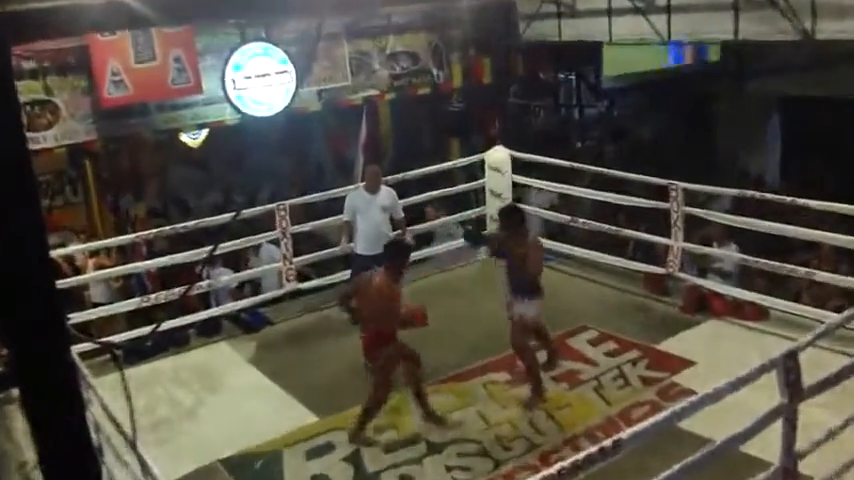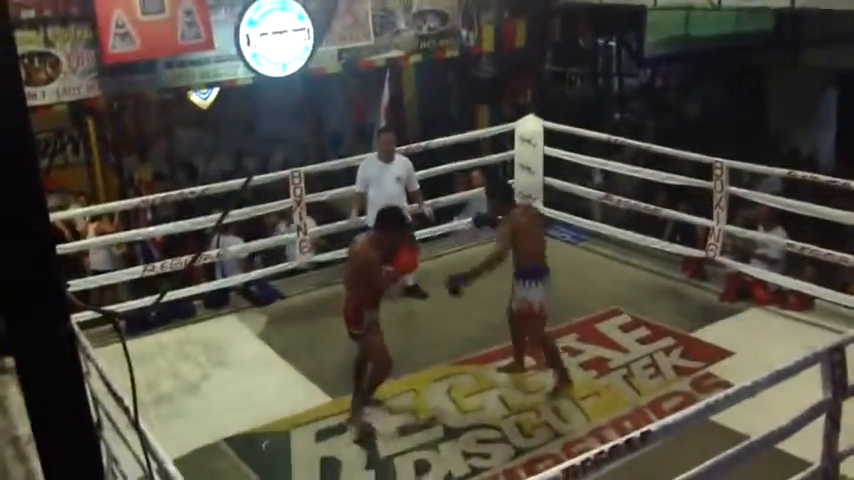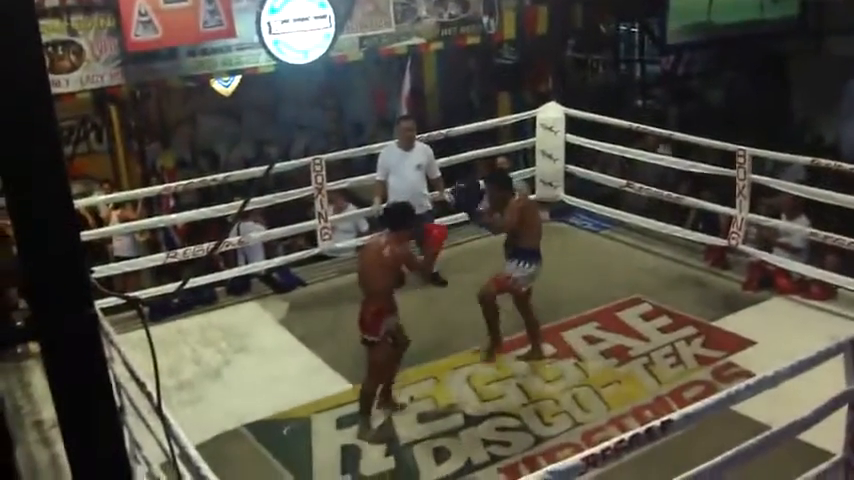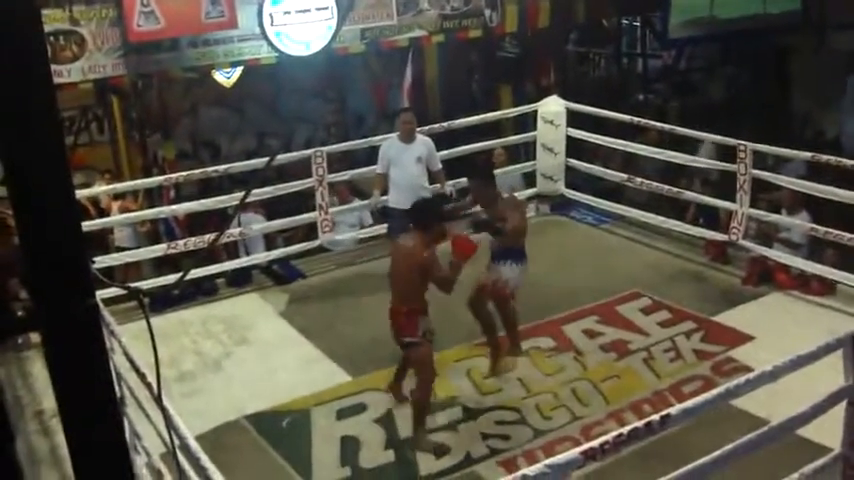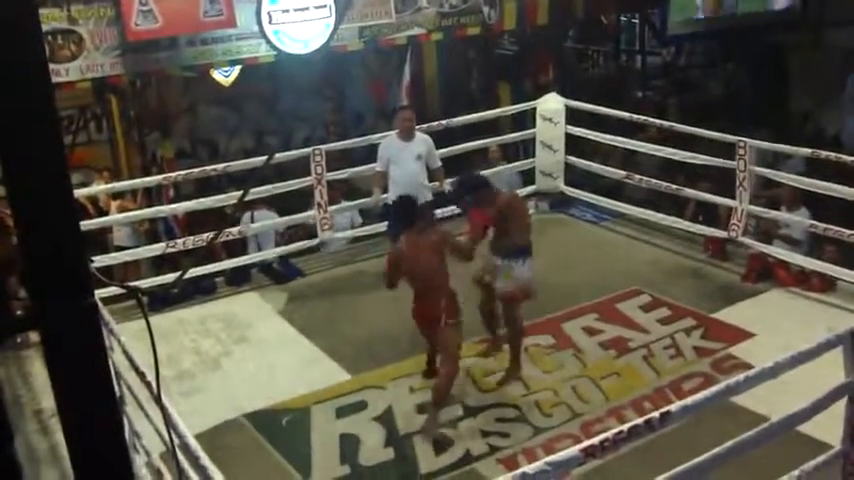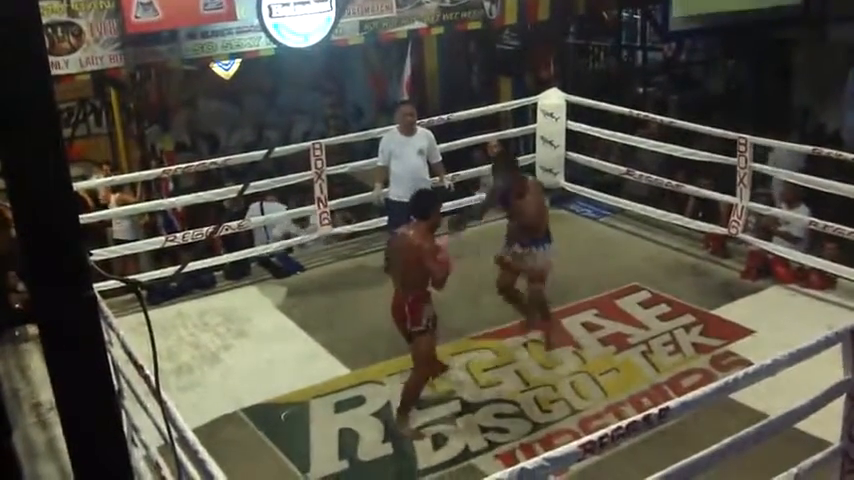
dt=0.5s
person 1, frame 1
left shoulder: (366, 277)
right shoulder: (390, 288)
left elbow: (343, 299)
right elbow: (394, 322)
left wrist: (358, 315)
right wrist: (410, 316)
left hip: (374, 337)
right hip: (380, 343)
left knee: (413, 360)
right knee: (381, 393)
left ankle: (428, 412)
right ankle: (357, 432)
person 1, frame 2
left shoulder: (363, 239)
right shoulder: (369, 255)
right elbow: (381, 287)
left wrist: (392, 269)
right wrist: (398, 272)
left hip: (359, 306)
right hip: (362, 312)
left knee: (367, 353)
right knee: (383, 364)
left ankle: (359, 396)
right ankle: (357, 415)
person 1, frame 3
left shoulder: (372, 243)
right shoulder: (399, 251)
right elbow: (425, 270)
right wrist: (433, 246)
left hip: (374, 308)
right hip: (379, 315)
left knee: (401, 343)
right knee: (376, 373)
left ankle: (385, 398)
right ankle: (364, 425)
person 1, frame 4
left shoulder: (402, 241)
right shoulder: (424, 255)
right elbow: (447, 286)
right wrist: (459, 260)
left hip: (401, 311)
right hip: (412, 317)
left knee: (414, 353)
right knee: (426, 378)
left ankle: (396, 385)
right ankle: (419, 437)
person 1, frame 5
left shoulder: (397, 251)
right shoulder: (436, 237)
left elbow: (390, 284)
right elbow: (467, 254)
left hip: (420, 308)
right hip: (442, 306)
left knee: (435, 340)
right knee: (450, 365)
left ankle: (431, 368)
right ankle: (432, 420)
person 1, frame 6
left shoulder: (400, 233)
right shoulder: (423, 244)
right elbow: (438, 283)
right wrist: (444, 264)
left hip: (402, 298)
right hip: (413, 305)
left knee: (430, 332)
right knee: (422, 369)
left ankle: (433, 365)
right ankle: (402, 420)
person 2, frame 1
left shoulder: (531, 245)
right shoulder: (511, 237)
left elbow: (532, 274)
right elbow: (494, 241)
left wrist: (510, 257)
right wrist: (482, 239)
left hip: (527, 296)
right hip: (517, 293)
left knee: (519, 344)
right knee: (533, 327)
left ankle: (538, 390)
right ankle: (552, 354)
person 2, frame 2
left shoulder: (512, 220)
right shoulder: (528, 210)
left elbow: (498, 255)
left wrist: (465, 276)
right wrist: (493, 220)
left hip: (530, 279)
right hip: (529, 275)
left knee: (535, 333)
right knee: (514, 319)
left ankle: (563, 378)
right ankle: (518, 363)
person 2, frame 3
left shoulder: (517, 204)
right shoulder: (511, 202)
left elbow: (502, 227)
right elbow: (495, 220)
left wrist: (479, 215)
left hip: (524, 262)
right hip: (522, 260)
left knee: (485, 294)
right knee: (522, 304)
left ankle: (495, 339)
right ankle: (536, 349)
person 2, frame 4
left shoulder: (507, 204)
right shoulder: (490, 201)
left elbow: (517, 230)
left wrist: (491, 226)
left hip: (511, 262)
right hip: (500, 259)
left knee: (476, 301)
right knee: (502, 302)
left ankle: (496, 351)
right ankle: (514, 345)
person 2, frame 5
left shoulder: (506, 200)
right shoulder: (490, 203)
right elbow: (478, 234)
left hip: (516, 259)
right hip: (498, 256)
left knee: (511, 313)
right knee: (487, 304)
left ankle: (514, 365)
right ankle: (495, 339)
person 2, frame 6
left shoulder: (532, 187)
right shoulder: (502, 187)
left elbow: (530, 218)
right elbow: (485, 207)
left wrist: (510, 201)
right wrist: (464, 218)
left hip: (536, 244)
right hip: (515, 242)
left knee: (535, 294)
right knee: (504, 286)
left ankle: (546, 323)
right ankle: (531, 315)
person 3, frame 1
left shoulder: (390, 194)
right shoulder: (354, 196)
left elbow: (399, 217)
right elbow: (348, 220)
left wrist: (405, 234)
right wrist: (345, 238)
right hip: (363, 250)
person 3, frame 2
left shoulder: (405, 163)
right shoulder: (367, 165)
left elbow: (413, 188)
right elbow: (360, 191)
left wrist: (422, 206)
right wrist: (355, 211)
right hip: (376, 220)
left ankle: (410, 284)
person 3, frame 3
left shoulder: (425, 150)
right shoulder: (387, 153)
left elbow: (434, 175)
right elbow: (381, 179)
left wrist: (442, 193)
right wrist: (377, 200)
left hip: (422, 206)
left ankle: (431, 272)
person 3, frame 4
left shoulder: (426, 143)
right shoulder: (387, 146)
left elbow: (436, 168)
right elbow: (381, 173)
left wrist: (444, 186)
right wrist: (376, 194)
left hip: (423, 199)
right hip: (397, 203)
right knee: (397, 237)
person 3, frame 5
left shoulder: (425, 140)
right shoulder: (387, 144)
left elbow: (435, 166)
right elbow: (381, 170)
left wrist: (442, 183)
right wrist: (377, 191)
left hip: (423, 198)
right knee: (397, 233)
person 3, frame 6
left shoulder: (426, 135)
right shoulder: (388, 138)
left elbow: (435, 161)
right elbow: (382, 165)
left wrist: (443, 179)
right wrist: (378, 186)
right hip: (398, 194)
right knee: (397, 228)
